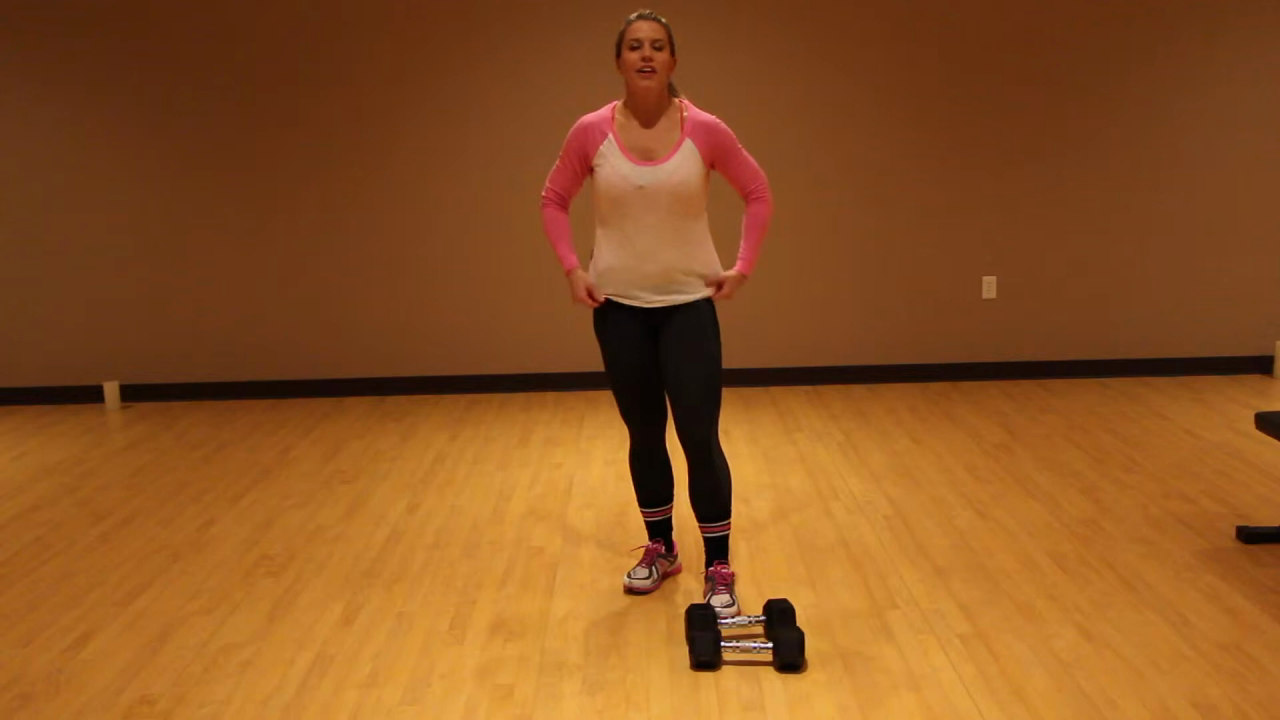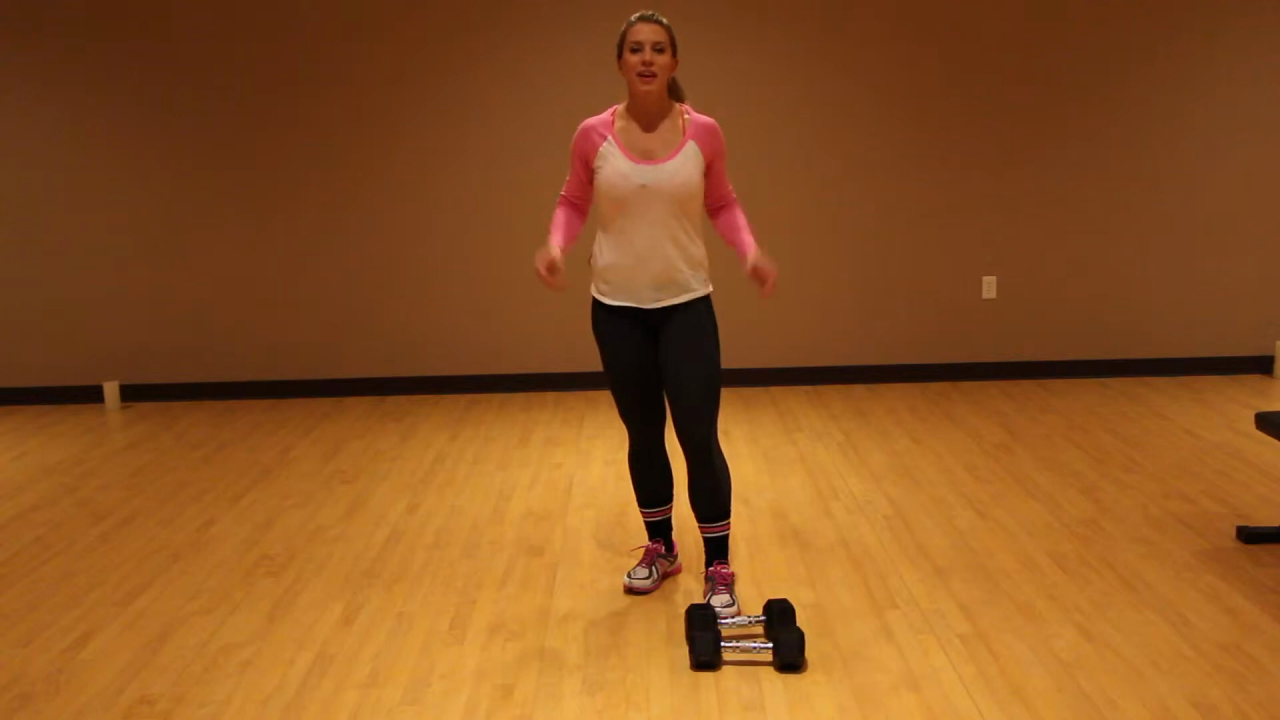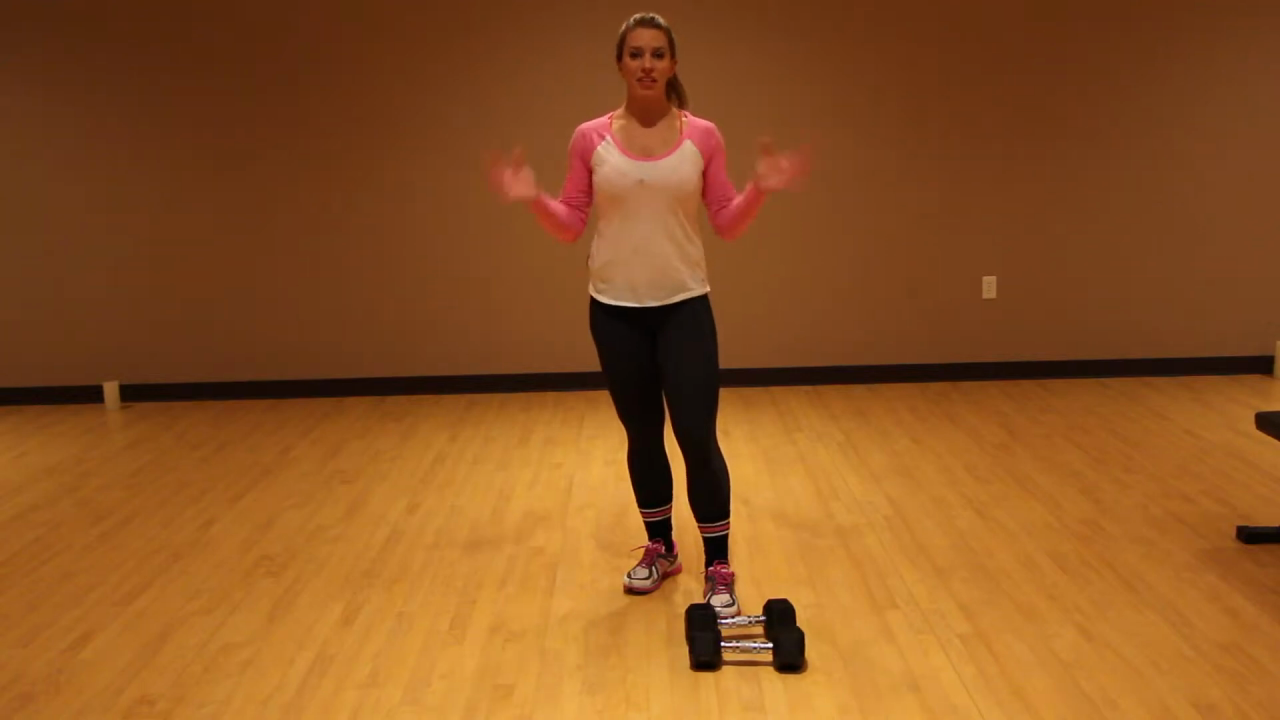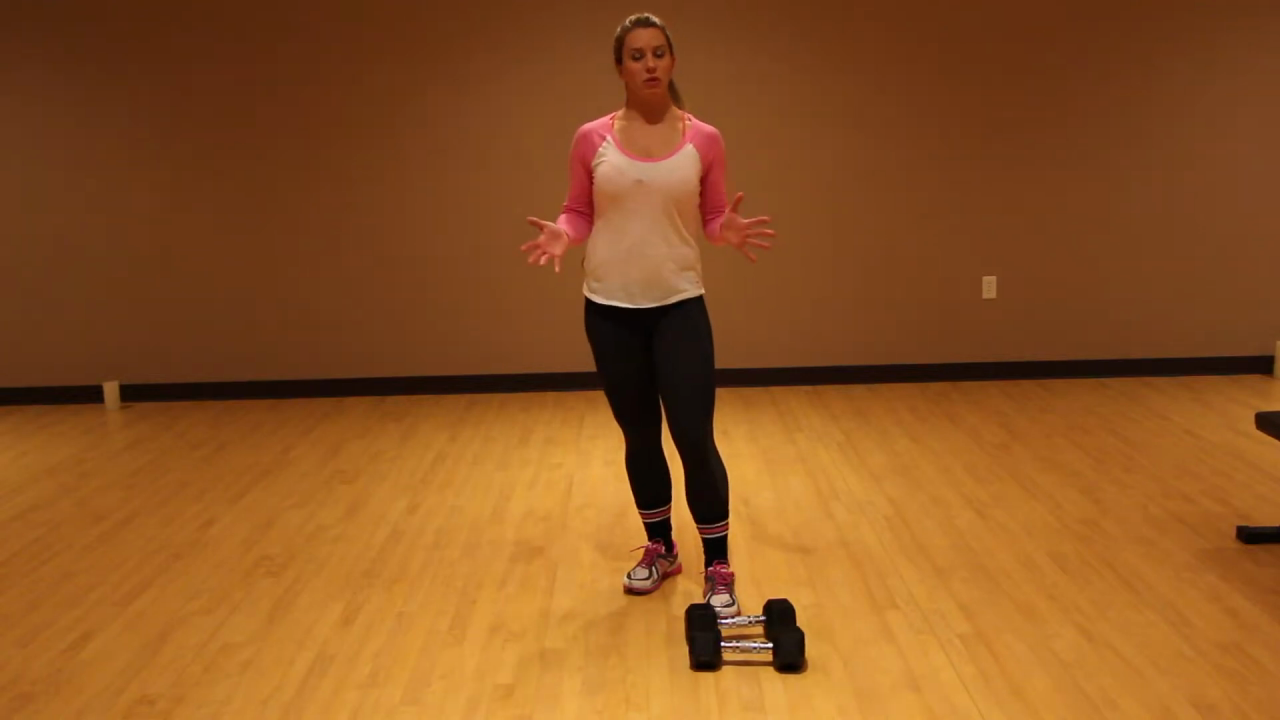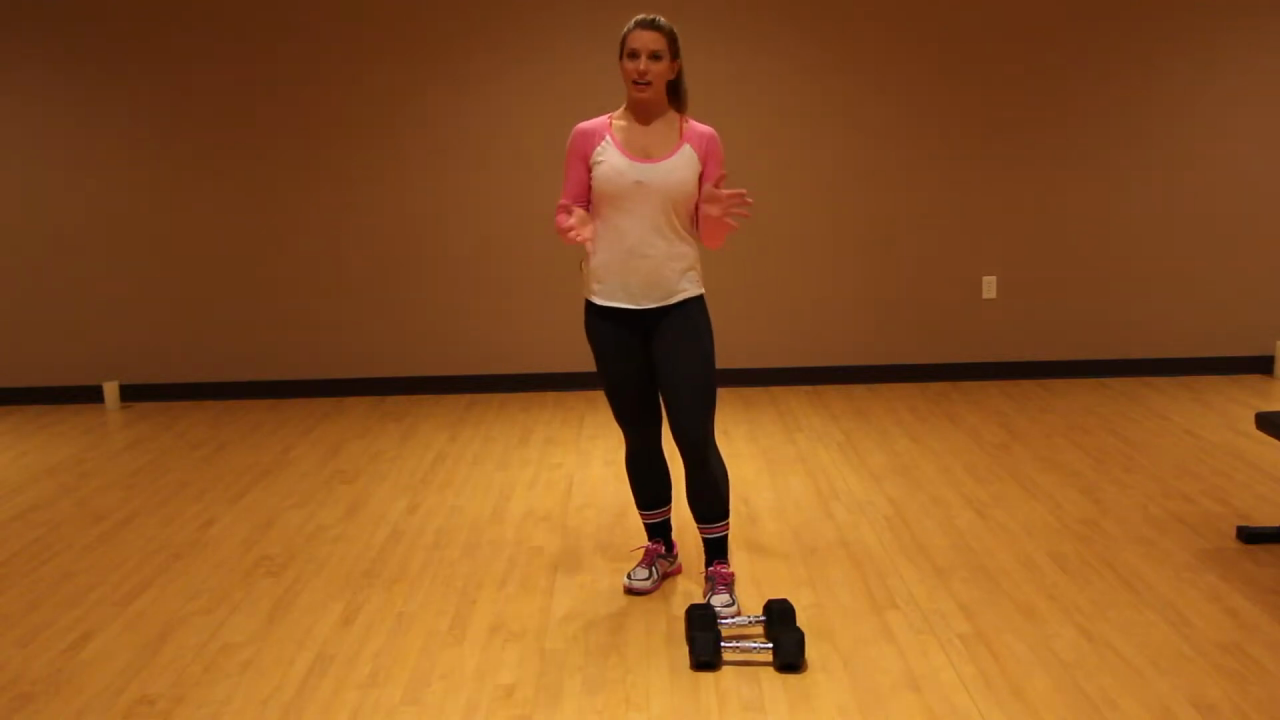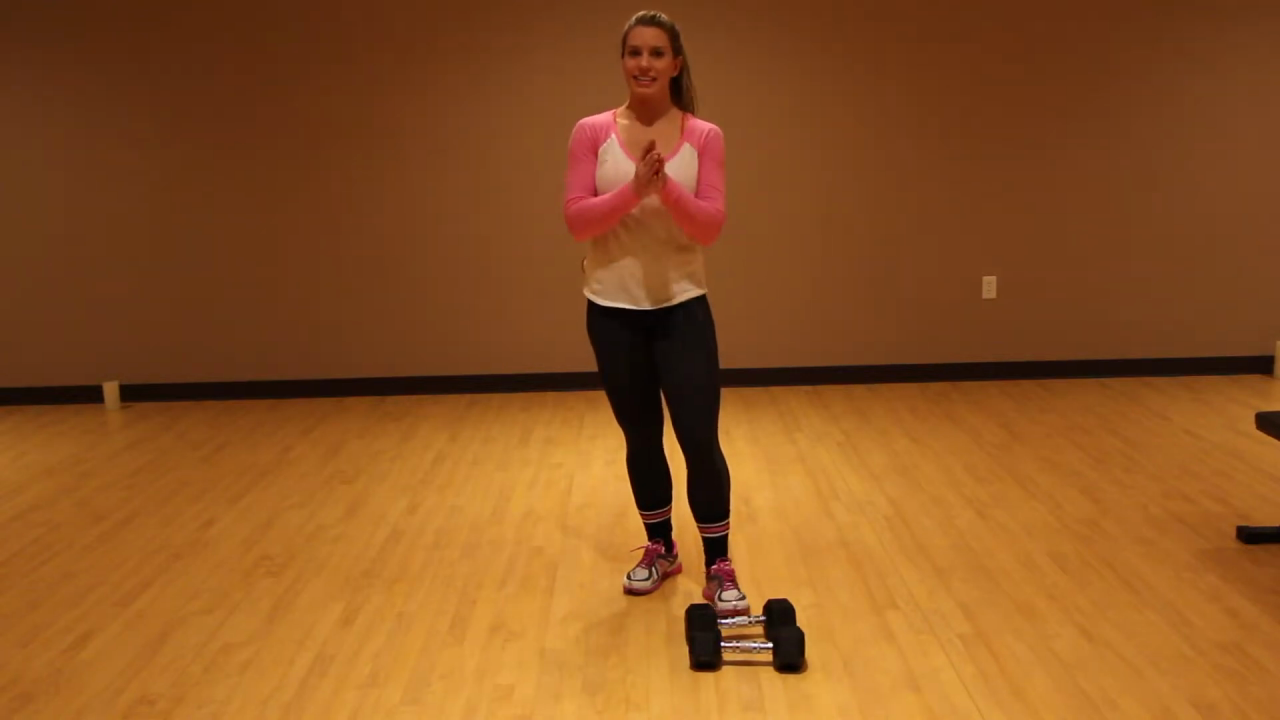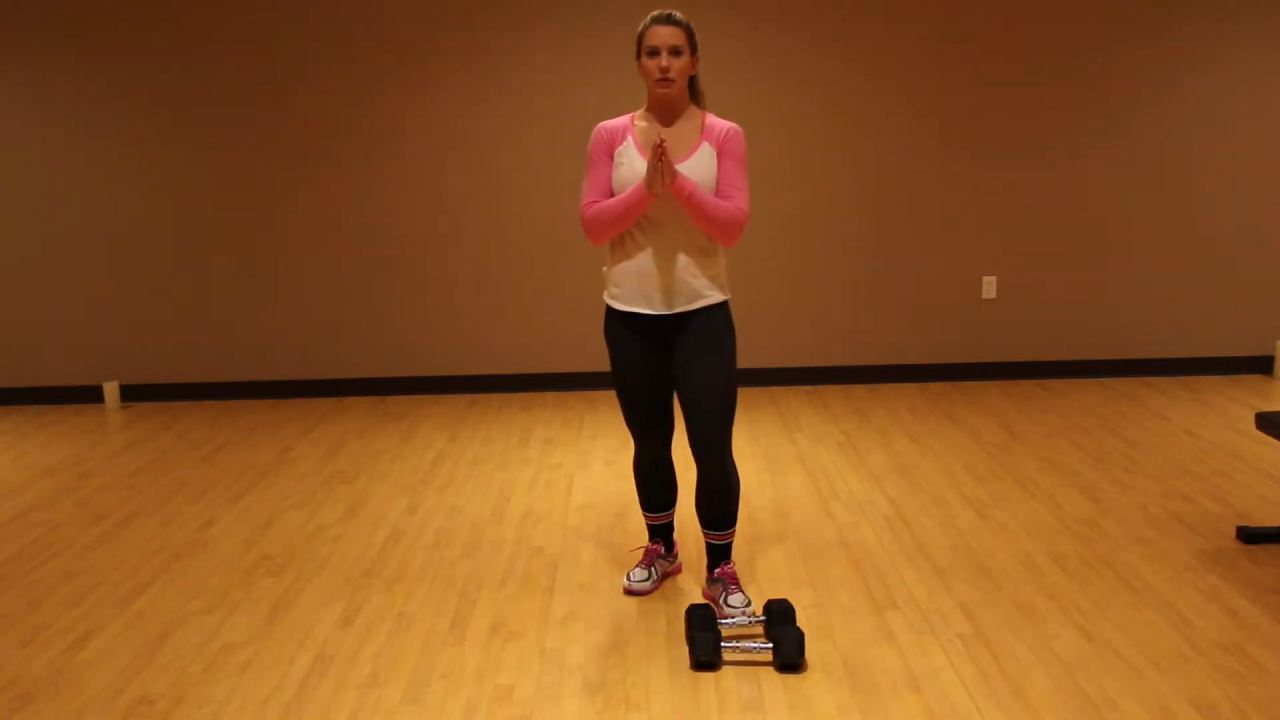
dt=0.4s
person 1, frame 1
left shoulder: (705, 130)
right shoulder: (590, 131)
left elbow: (758, 193)
right elbow: (553, 200)
left wrist: (742, 267)
right wrist: (572, 268)
left hip: (688, 304)
right hip: (619, 307)
left knee: (699, 437)
right knee: (644, 436)
left ankle: (719, 568)
right ankle: (660, 549)
person 1, frame 2
left shoulder: (704, 133)
right shoulder: (593, 134)
left elbow: (723, 208)
right elbow: (573, 206)
left wrist: (751, 254)
right wrist: (555, 246)
left hip: (686, 306)
right hip: (617, 309)
left knee: (699, 438)
right knee: (643, 436)
left ankle: (718, 568)
right ankle: (660, 549)
person 1, frame 3
left shoulder: (704, 136)
right shoulder: (590, 138)
left elbow: (725, 222)
right elbow: (571, 222)
left wrist: (761, 192)
right wrist: (534, 200)
left hip: (684, 306)
right hip: (615, 309)
left knee: (698, 438)
right knee: (643, 435)
left ankle: (718, 568)
right ankle: (660, 549)
person 1, frame 4
left shoulder: (704, 139)
right shoulder: (592, 138)
left elbow: (710, 221)
right elbow: (579, 214)
left wrist: (729, 232)
right wrist: (561, 234)
left hip: (679, 307)
right hip: (610, 309)
left knee: (695, 438)
right knee: (640, 437)
left ankle: (717, 568)
right ankle: (660, 549)
person 1, frame 5
left shoulder: (702, 140)
right shoulder: (588, 136)
left elbow: (713, 238)
right elbow: (566, 212)
left wrist: (716, 216)
right wrist: (572, 226)
left hip: (678, 307)
right hip: (610, 308)
left knee: (696, 438)
right knee: (639, 437)
left ankle: (718, 568)
right ankle: (660, 548)
person 1, frame 6
left shoulder: (704, 136)
right shoulder: (591, 132)
left elbow: (710, 226)
right elbow: (576, 220)
left wrist: (664, 187)
right wrist: (633, 187)
left hip: (682, 305)
right hip: (613, 309)
left knee: (699, 438)
right knee: (641, 437)
left ankle: (719, 567)
right ankle: (660, 550)
person 1, frame 7
left shoulder: (724, 136)
right shoulder: (610, 136)
left elbow: (733, 225)
right elbow: (593, 226)
left wrist: (678, 183)
right wrist: (645, 188)
left hip: (702, 313)
right hip: (631, 314)
left knee: (712, 447)
right knee: (650, 444)
left ankle: (721, 571)
right ankle: (660, 548)
